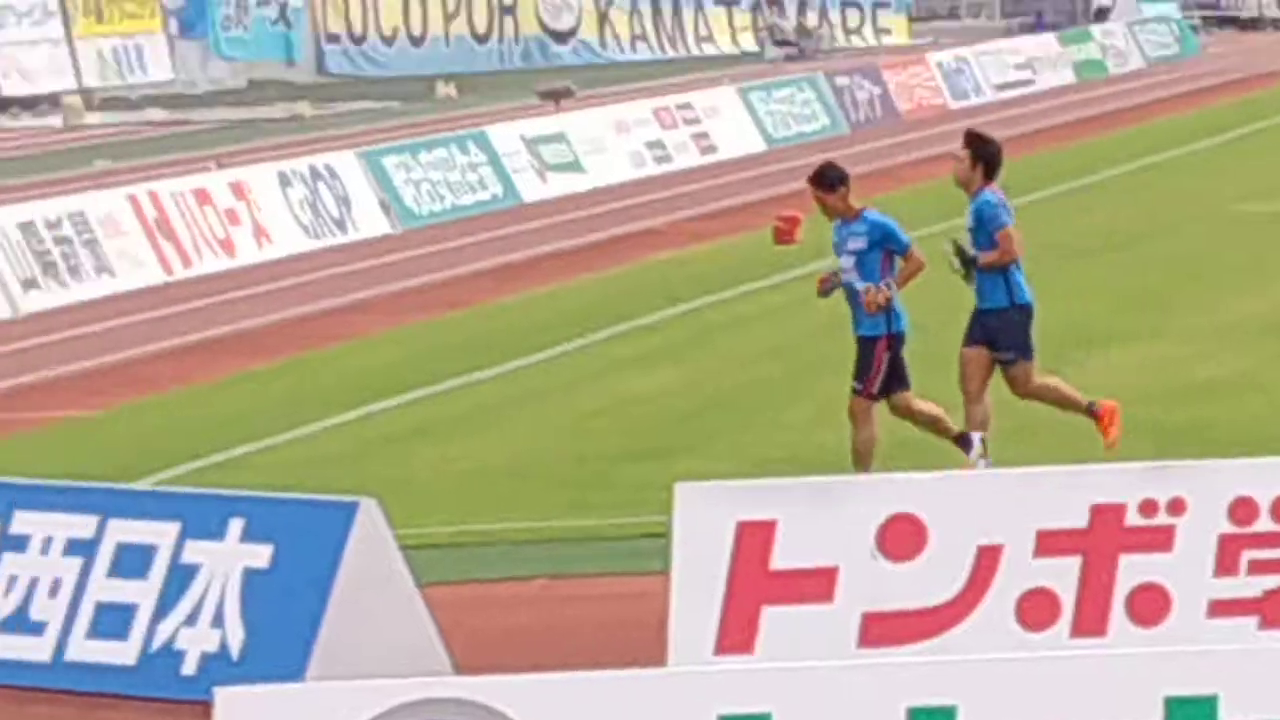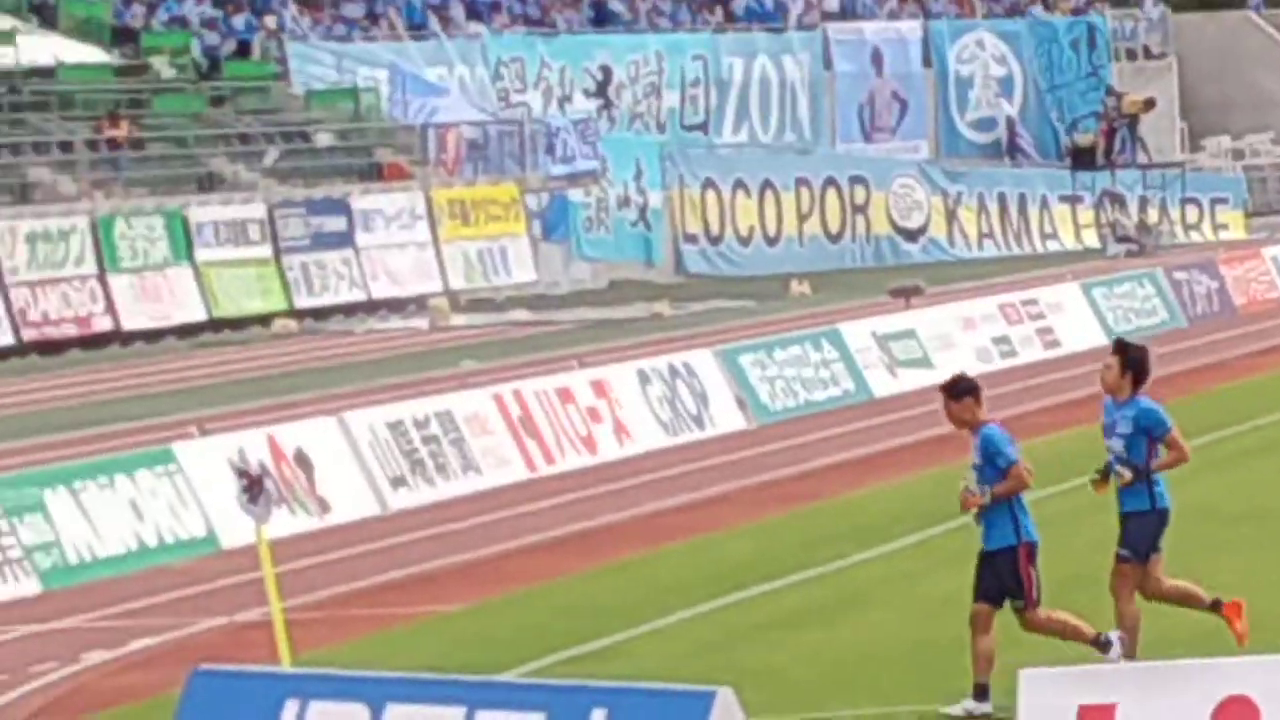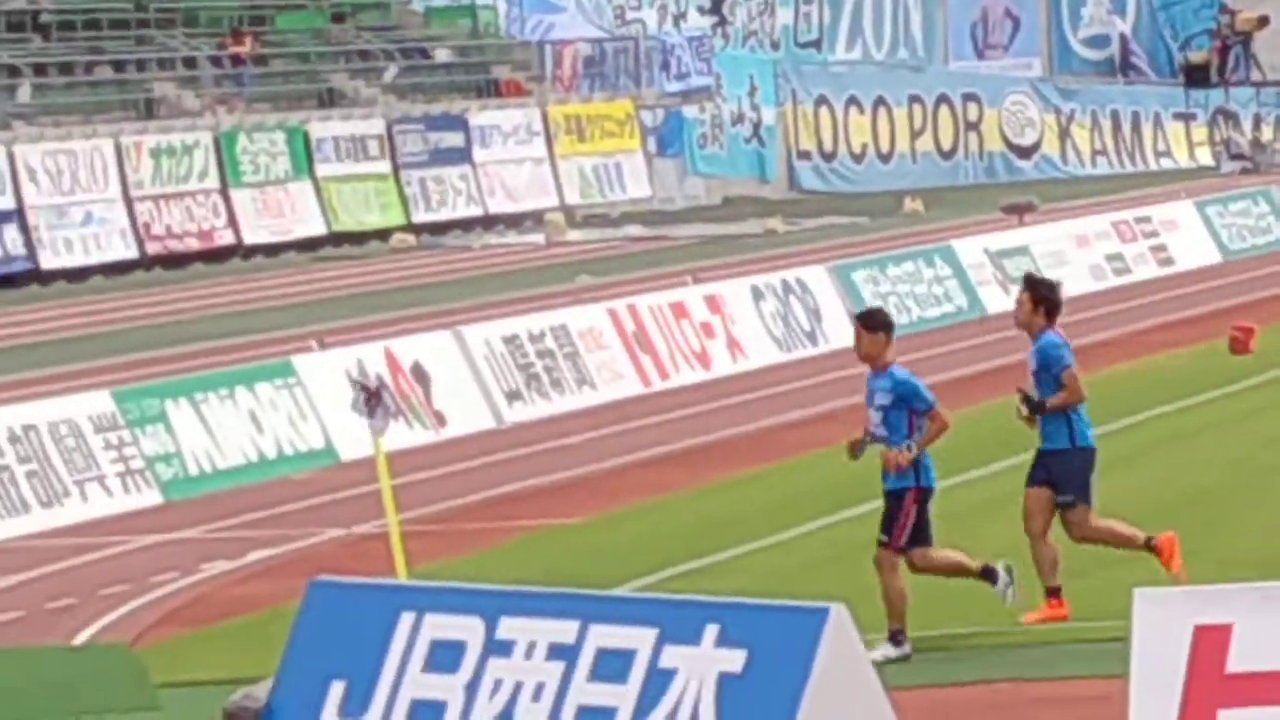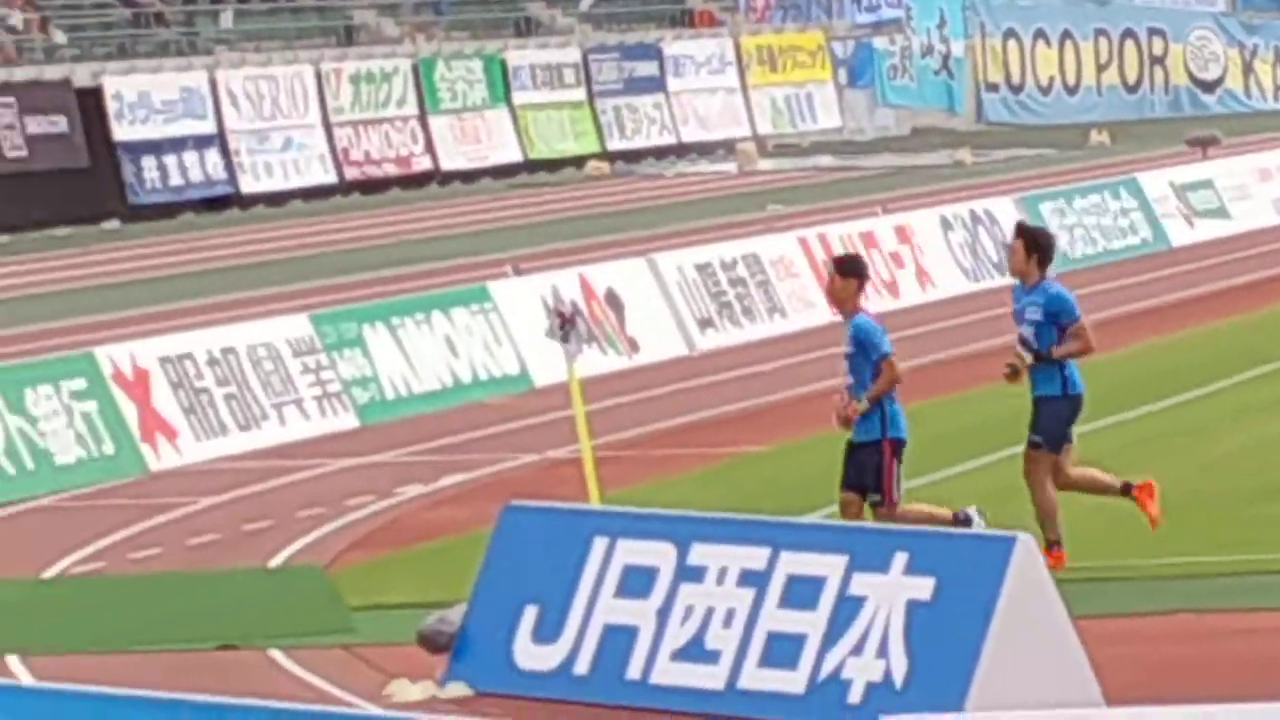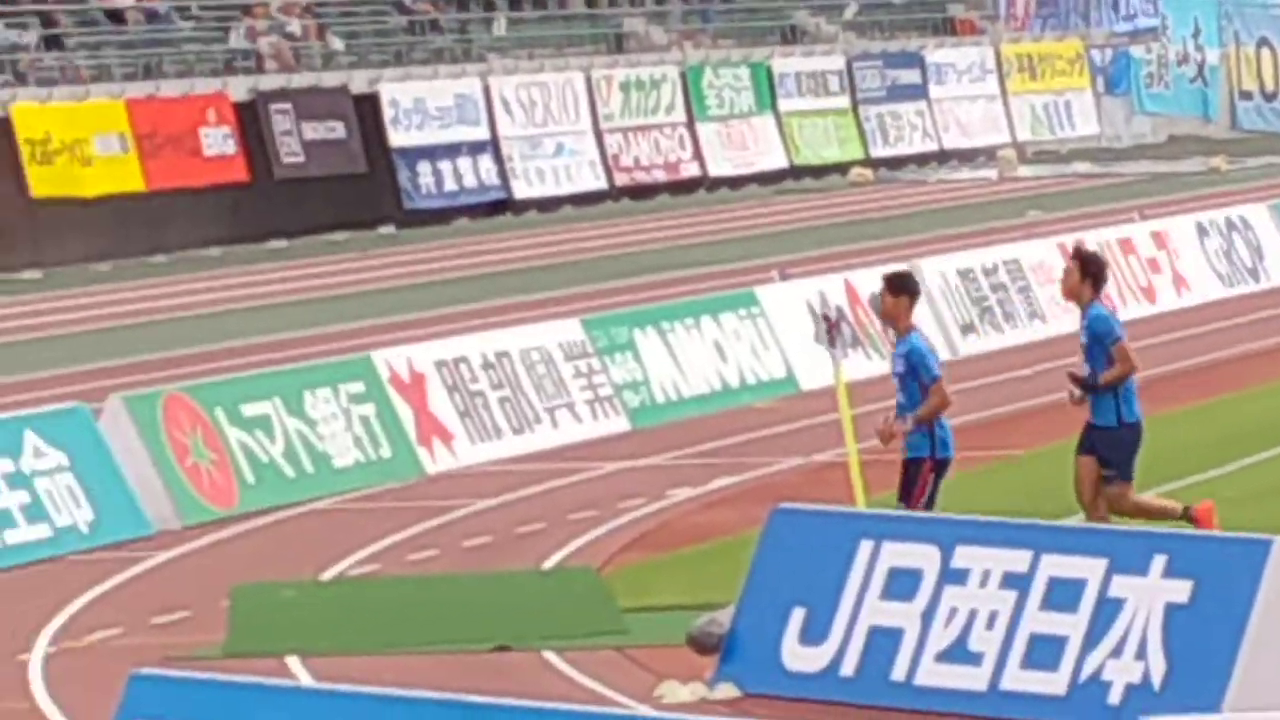
dt=0.4s
person 1, frame 1
left shoulder: (989, 203)
right shoulder: (983, 199)
left elbow: (1011, 253)
right elbow: (1002, 246)
left wrist: (972, 261)
left hip: (1008, 306)
right hip: (988, 307)
left knee: (1025, 385)
right knee: (970, 386)
left ankle: (1101, 412)
right ankle: (979, 463)
person 1, frame 2
left shoulder: (1146, 410)
right shoulder: (1110, 406)
left elbow: (1181, 454)
left wrist: (1138, 472)
right wrist: (1107, 472)
left hip: (1147, 509)
right hip: (1131, 510)
left knee: (1122, 588)
right knee: (1153, 586)
right ankle: (1225, 608)
person 1, frame 3
left shoulder: (1050, 344)
right shoulder: (1044, 343)
left elbow: (1077, 393)
right elbow: (1061, 392)
left wrist: (1037, 408)
left hip: (1071, 447)
right hip: (1051, 447)
left knee: (1082, 529)
right knee: (1033, 526)
left ankle: (1158, 545)
right ankle: (1054, 603)
person 1, frame 4
left shoulder: (1055, 296)
right shoulder: (1020, 293)
left elbow: (1087, 344)
left wrist: (1042, 357)
right wrist: (1020, 363)
left hip: (1059, 395)
right hip: (1045, 395)
left knee: (1037, 475)
right knee: (1059, 475)
left ankle: (1054, 552)
right ankle: (1136, 490)
person 1, frame 5
left shoulder: (1099, 318)
right shoulder: (1092, 316)
left elbow: (1129, 365)
left wrist: (1094, 385)
right wrist: (1085, 387)
left hip: (1117, 423)
right hip: (1099, 421)
left knee: (1119, 502)
right knee: (1087, 499)
left ankle: (1195, 515)
person 2, frame 1
left shoulder: (877, 224)
right shoulder: (839, 229)
left elbow: (917, 261)
left wrist: (887, 292)
right wrist: (832, 281)
left hip: (882, 328)
right hip: (867, 328)
left knee: (859, 406)
right knee: (901, 403)
right ankle: (966, 442)
person 2, frame 2
left shoulder: (991, 437)
right shoulder: (984, 437)
left elbow: (1023, 478)
right elbow: (1015, 478)
left wrist: (984, 498)
left hip: (1013, 540)
right hip: (994, 542)
left knee: (1030, 618)
right knee: (979, 617)
left ankle: (1106, 643)
person 2, frame 3
left shoulder: (901, 380)
right shoulder: (873, 380)
left elbow: (940, 420)
left wrist: (909, 452)
right wrist: (862, 441)
left hip: (911, 483)
right hip: (898, 483)
left knee: (885, 558)
right knee: (918, 557)
left ankle: (898, 640)
right ankle: (991, 572)
person 2, frame 4
left shoulder: (864, 327)
right shoulder: (858, 327)
left elbow: (892, 375)
left wrist: (860, 405)
right wrist: (849, 403)
left hip: (881, 435)
right hip: (863, 435)
left knee: (888, 512)
right knee: (849, 505)
left ankle: (964, 520)
person 2, frame 5
left shoulder: (915, 347)
right shoulder: (903, 344)
left elbow: (942, 398)
left wrist: (906, 425)
right wrist: (897, 423)
left hip: (930, 451)
right hip: (919, 449)
